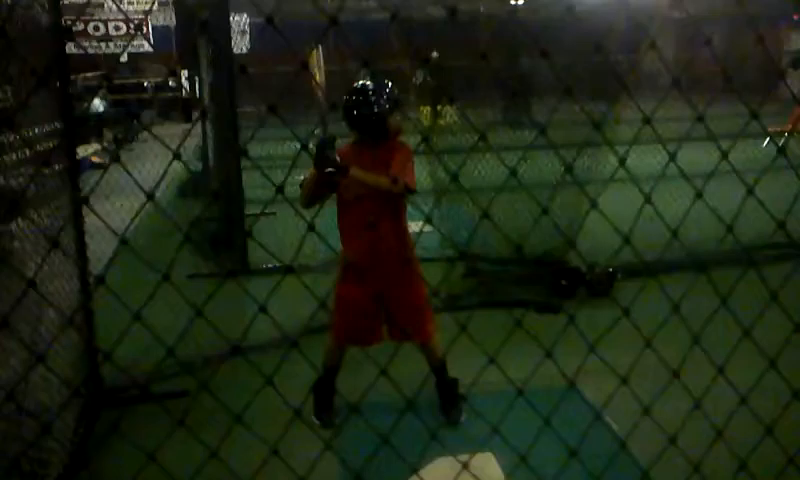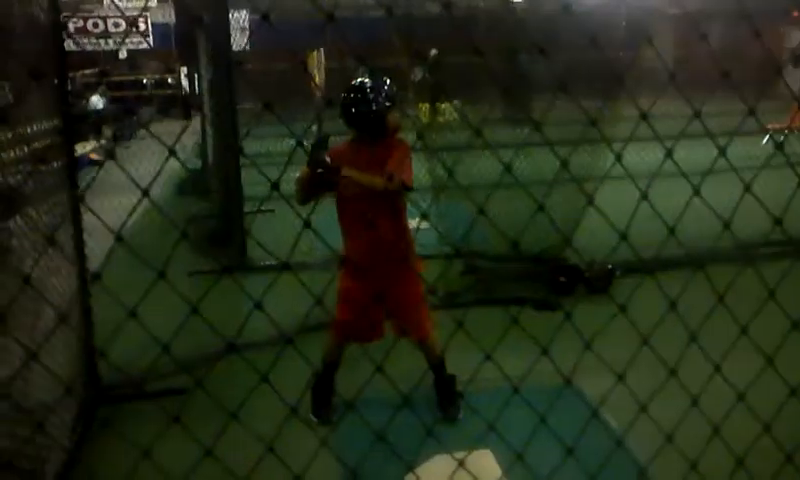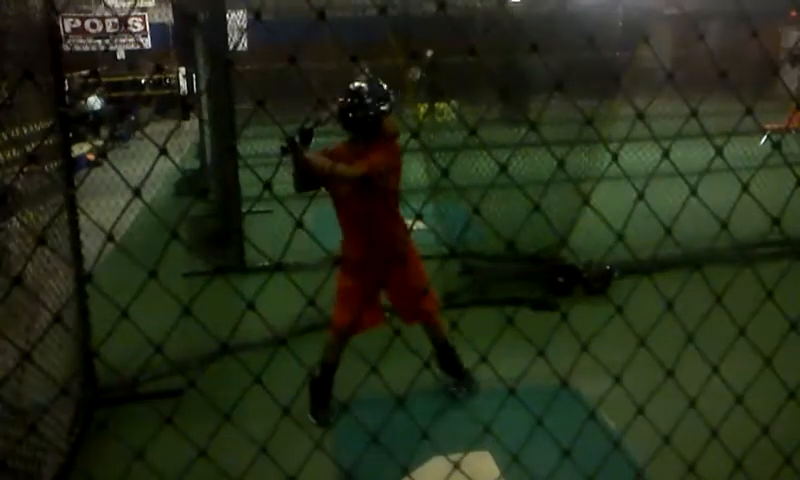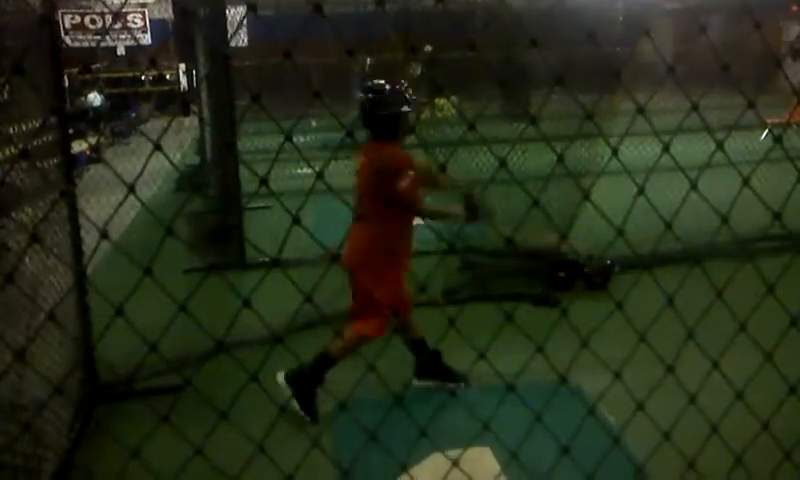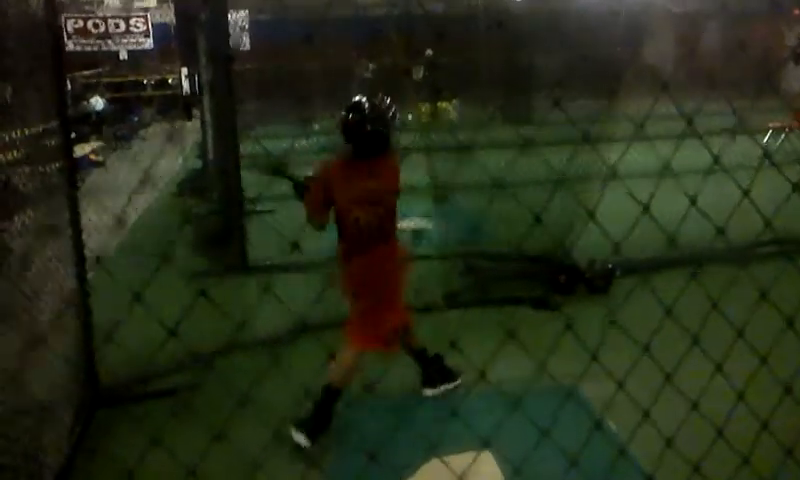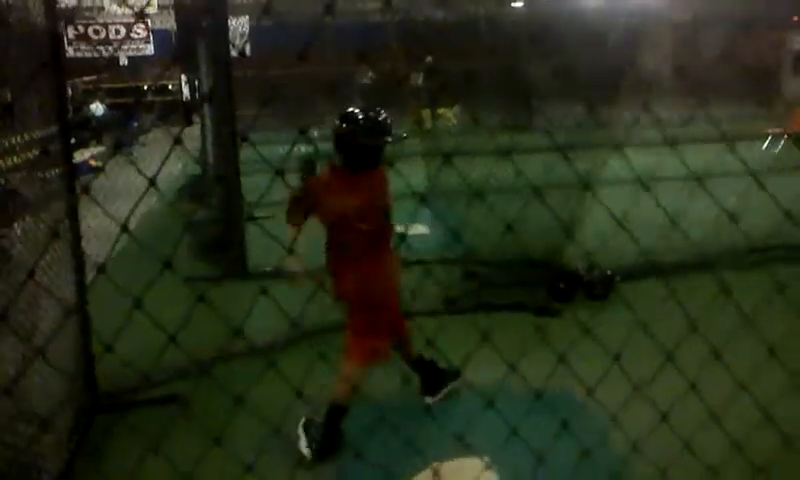
dt=0.3s
person 1, frame 1
left shoulder: (398, 150)
right shoulder: (341, 155)
left elbow: (396, 187)
right elbow: (307, 200)
left wrist: (348, 170)
right wrist: (319, 165)
left hip: (398, 262)
right hip: (357, 265)
left knee: (422, 330)
right knee: (343, 333)
left ankle: (446, 389)
right ankle: (324, 392)
person 1, frame 2
left shoulder: (397, 148)
right shoulder: (337, 155)
left elbow: (391, 185)
right elbow: (303, 197)
left wrist: (342, 172)
right wrist: (314, 166)
left hip: (399, 258)
right hip: (360, 262)
left knee: (421, 328)
right knee: (344, 330)
left ankle: (444, 386)
right ankle: (323, 388)
person 1, frame 3
left shoulder: (389, 149)
right shoulder: (334, 155)
left elbow: (354, 174)
left wrist: (306, 158)
right wrist: (302, 156)
left hip: (396, 252)
right hip: (357, 258)
left knee: (428, 311)
right knee: (342, 326)
left ankle: (451, 364)
right ankle: (321, 388)
person 1, frame 4
left shoulder: (376, 149)
right shoulder: (391, 158)
left elbow: (420, 171)
right elbow: (417, 208)
left wrist: (442, 180)
right wrist: (461, 211)
left hip: (374, 247)
right hip: (375, 254)
left knee: (398, 310)
right knee: (365, 326)
left ankle: (428, 364)
right ankle: (304, 378)
person 1, frame 5
left shoulder: (328, 172)
right shoulder: (389, 165)
left elbow: (317, 222)
left wrist: (309, 191)
left hip: (352, 262)
right hip: (382, 261)
left knee: (395, 319)
right knee: (361, 338)
left ankle: (431, 372)
right ankle: (319, 417)
person 1, frame 6
left shoulder: (318, 183)
right shoulder: (376, 181)
left elbow: (294, 218)
left hip: (345, 274)
right hip: (374, 278)
left knee: (391, 322)
right knee: (362, 351)
left ankle: (429, 377)
right ankle: (327, 432)
